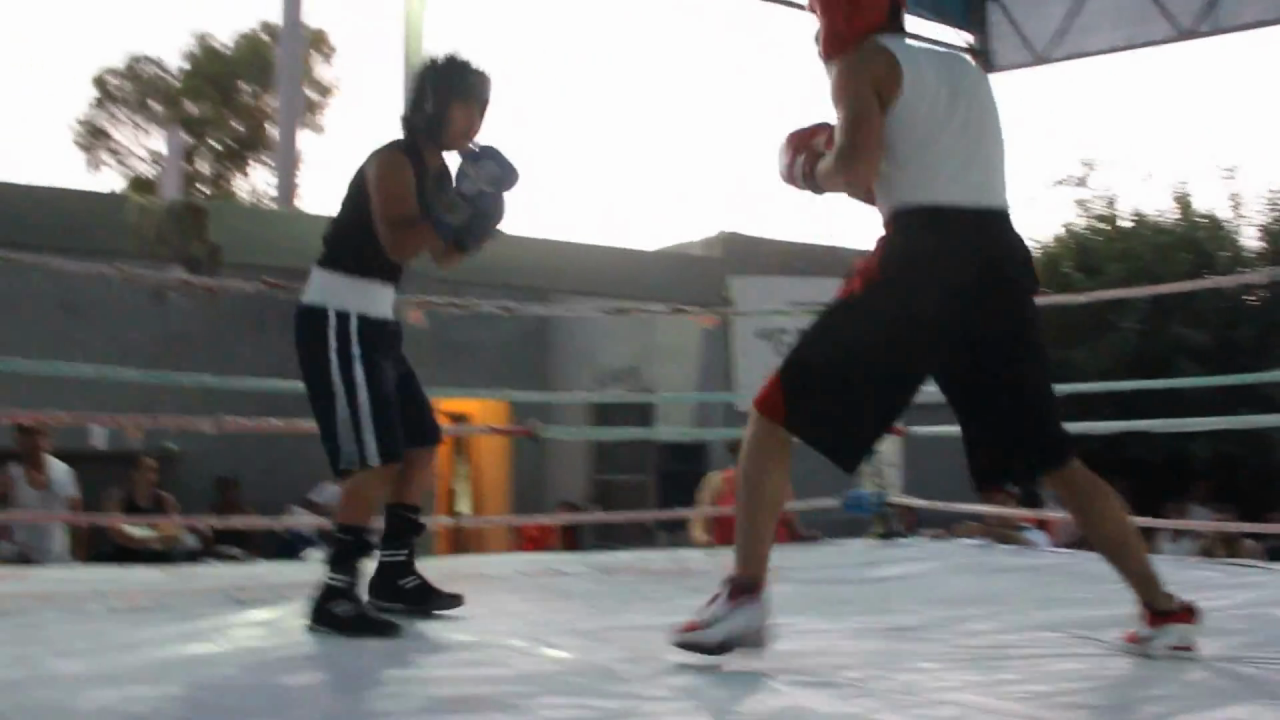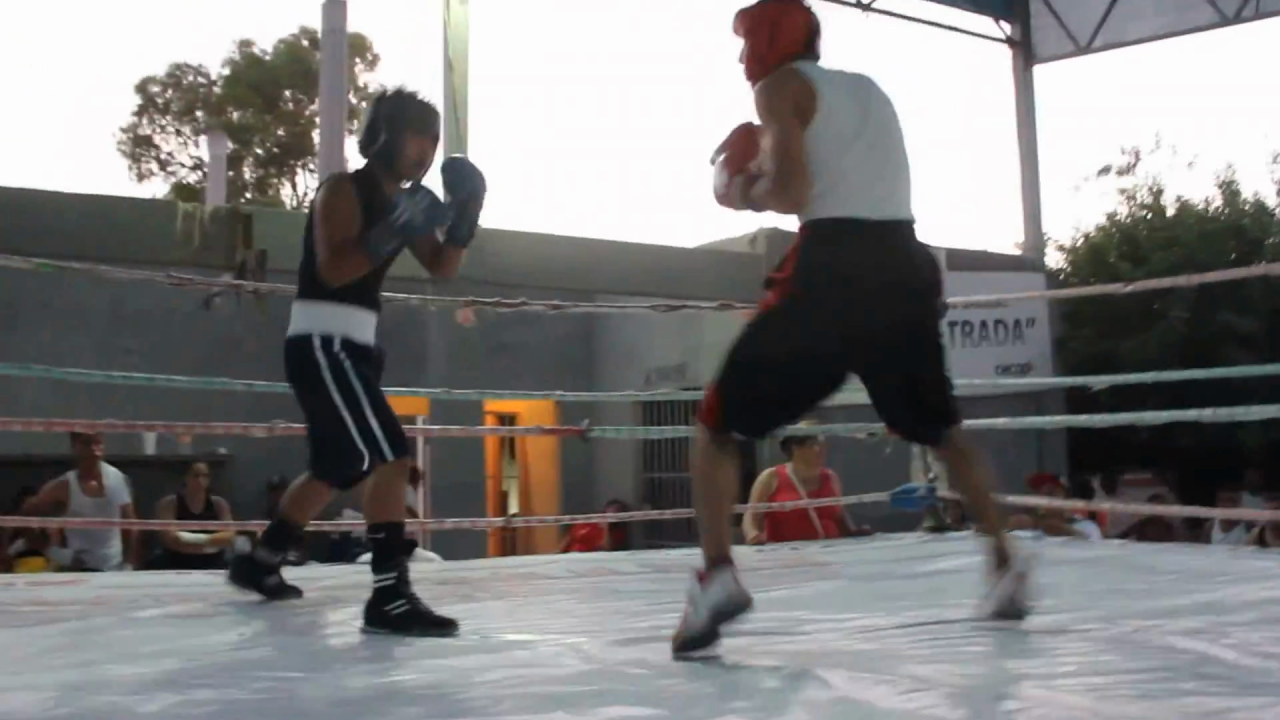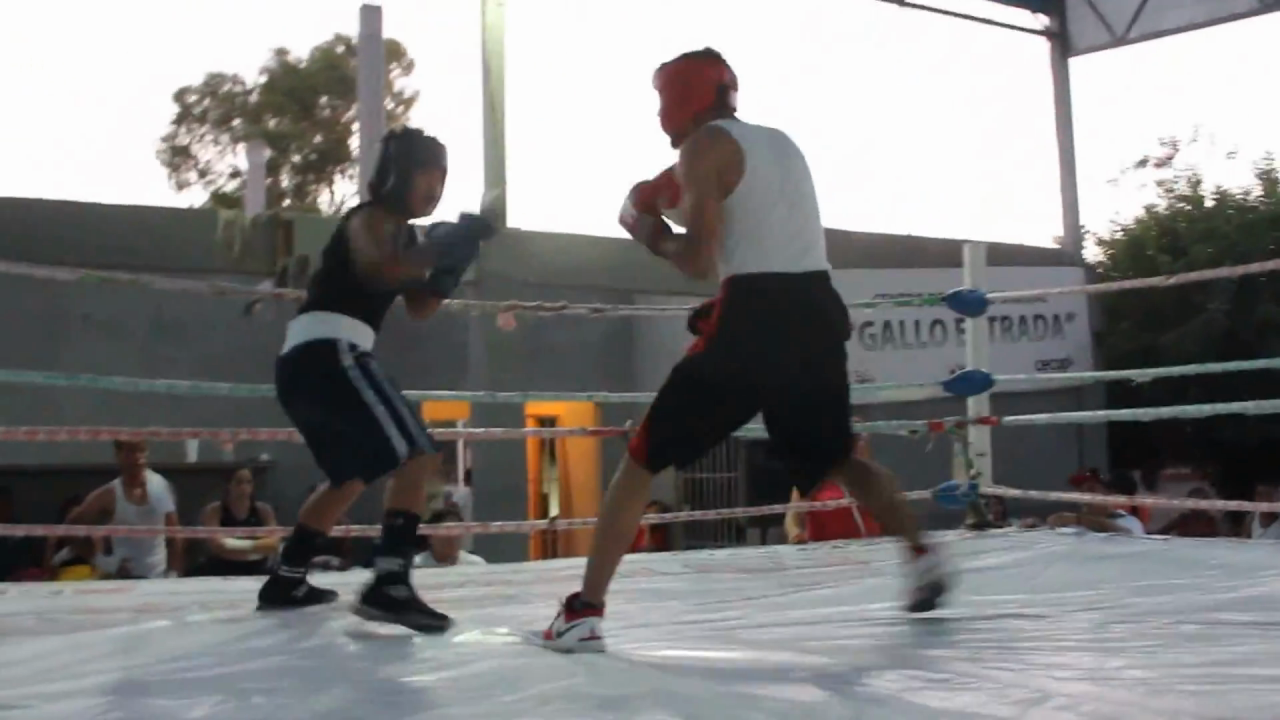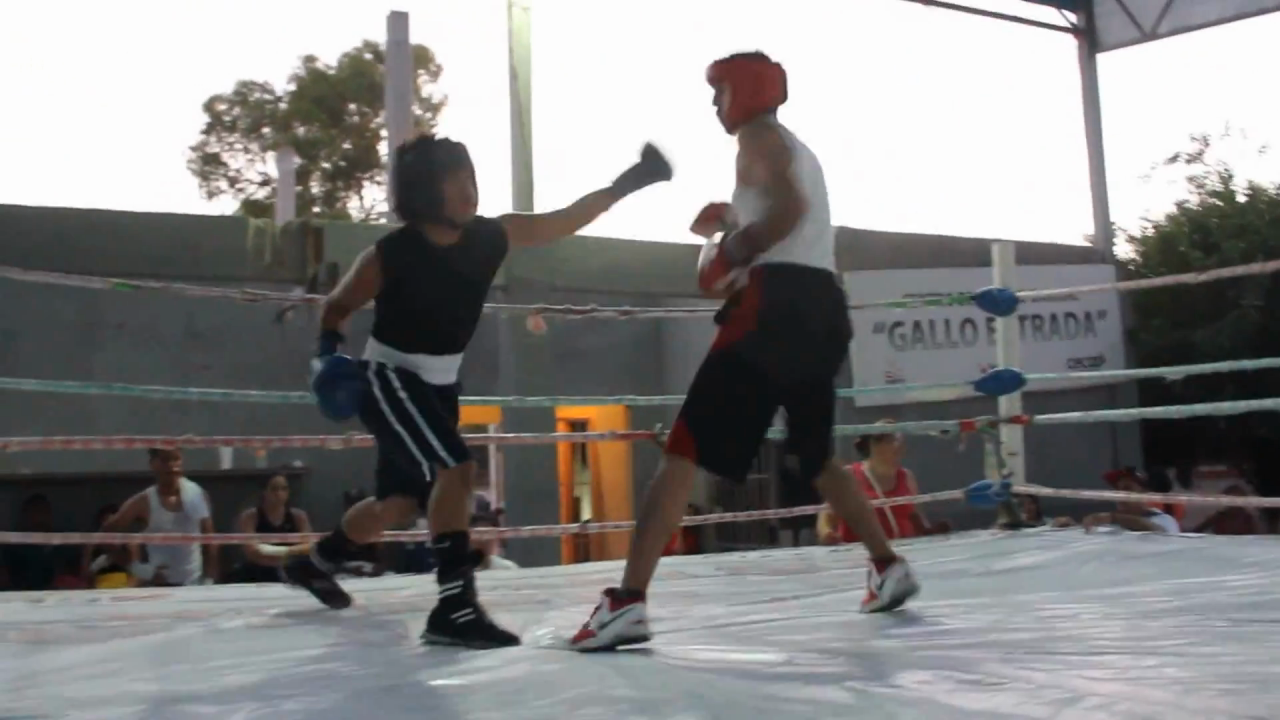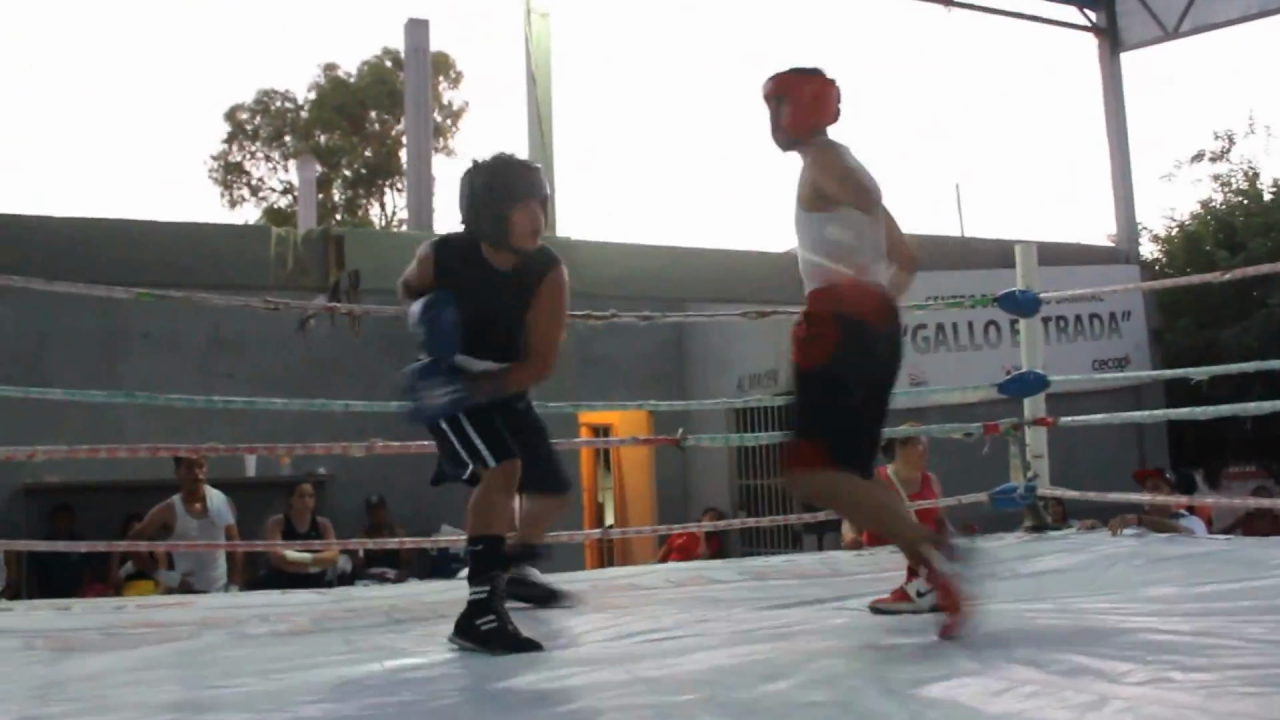
dt=0.3s
person 1, frame 1
left shoulder: (861, 64)
right shoulder: (965, 70)
left elbow: (854, 165)
left wrist: (809, 173)
right wrist: (854, 180)
left hip: (922, 263)
right hip: (997, 262)
left knee: (775, 413)
right knee: (1051, 459)
left ankle: (744, 597)
right ankle: (1164, 612)
person 1, frame 2
left shoulder: (783, 87)
right shoulder: (866, 89)
left elbow: (792, 193)
left wrist: (736, 188)
left hip: (832, 271)
right hip: (903, 267)
left knee: (716, 423)
right knee: (939, 428)
left ankle: (718, 576)
right ankle: (1005, 566)
person 1, frame 3
left shoulder: (703, 147)
right shoulder: (780, 143)
left elbow: (700, 257)
left wrist: (646, 228)
left hip: (753, 317)
right hip: (819, 312)
left knee: (642, 461)
right knee: (839, 459)
left ankle: (585, 612)
right ankle: (920, 552)
person 1, frame 4
left shoulder: (765, 141)
right shoulder: (783, 149)
left elbow: (789, 208)
left wrist: (729, 248)
right wrist: (728, 227)
left hip: (777, 309)
right hip: (824, 312)
left knee: (684, 453)
right knee: (815, 461)
left ankle: (625, 605)
right ankle: (888, 566)
person 1, frame 5
left shoulder: (824, 160)
right shoulder: (829, 165)
left elbow: (882, 222)
right elbow: (904, 257)
left wrist: (858, 283)
left hip: (844, 328)
right hip: (869, 323)
left knee: (815, 474)
right knee: (846, 472)
left ankle: (941, 557)
right ankle: (931, 576)
person 2, frame 1
left shoulder: (437, 171)
right shoulder: (391, 162)
left elbow: (443, 256)
right elbow: (400, 245)
left wrist: (476, 223)
right wrist: (459, 200)
left hip: (371, 321)
right hip: (338, 318)
left knee: (420, 446)
right knee: (375, 459)
left ankle: (395, 574)
right ankle: (337, 593)
person 2, frame 2
left shoulder: (405, 202)
right shoulder: (344, 192)
left elbow: (443, 269)
right elbow: (334, 269)
left wrist: (465, 214)
right wrist: (391, 230)
left hip: (351, 345)
right hip: (321, 342)
left knee: (334, 469)
right knee: (389, 459)
left ankle: (257, 561)
right ankle: (391, 598)
person 2, frame 3
left shoulder: (407, 237)
right shoulder: (371, 218)
left elbow: (420, 307)
right elbow: (386, 271)
left wrist: (446, 269)
right wrist: (446, 247)
left hip: (308, 362)
right hip: (327, 354)
left knee: (350, 474)
right knee: (417, 455)
left ankle: (286, 579)
right ankle: (389, 584)
person 2, frame 4
left shoulder: (488, 234)
right shoulder: (388, 252)
left elbow: (566, 219)
right elbow: (336, 306)
left wrist: (633, 179)
right wrist: (329, 356)
left hip: (438, 384)
right hip: (390, 378)
left knee: (398, 501)
right knee: (455, 472)
left ankle: (315, 561)
right ankle: (454, 610)
person 2, frame 5
left shoulder: (548, 272)
right shoulder: (445, 254)
left elbow: (540, 365)
right elbow: (412, 286)
left wrist: (472, 389)
right wrist: (426, 313)
left hip: (506, 387)
right hip: (450, 380)
left knee: (553, 490)
right knee: (501, 471)
left ankle: (515, 570)
right ankle: (482, 612)
